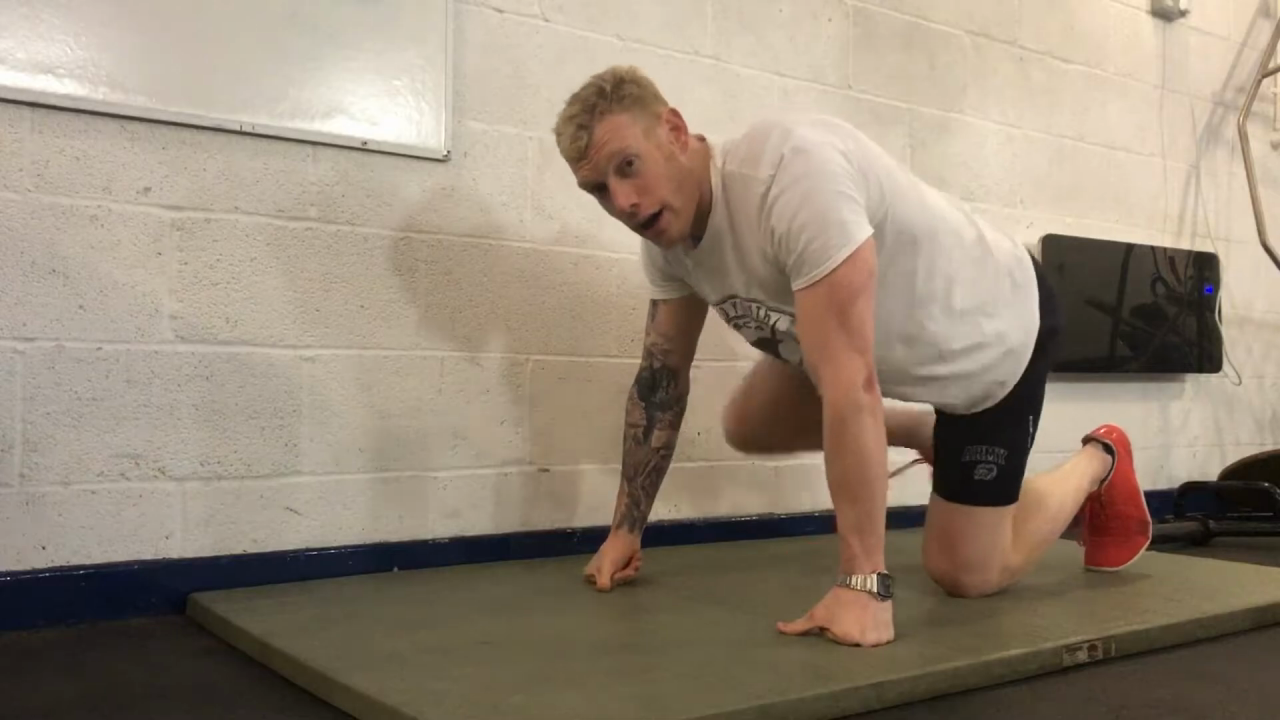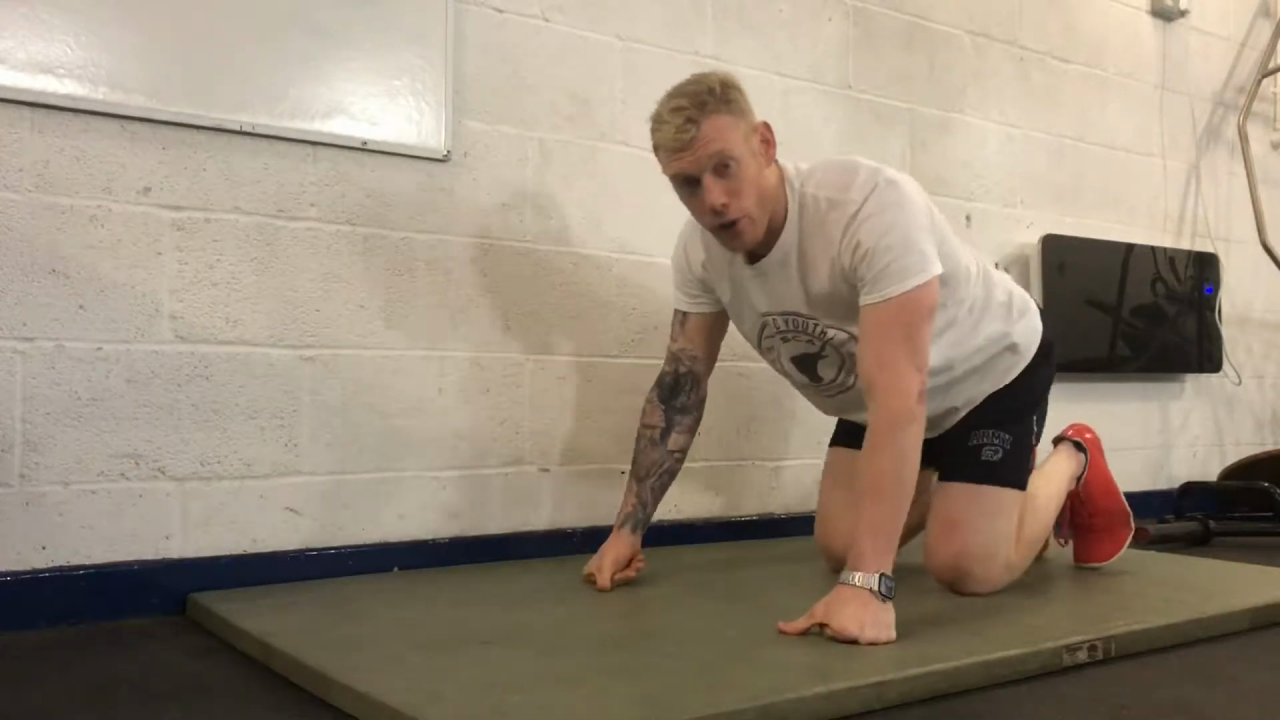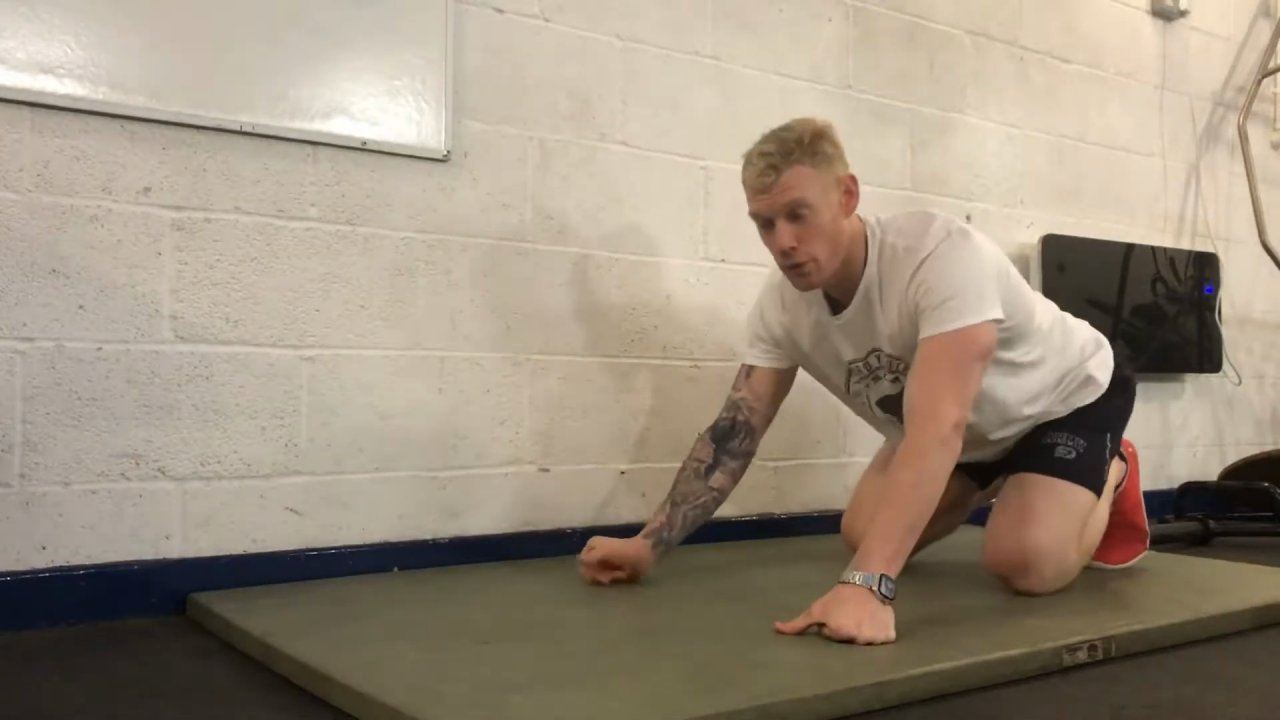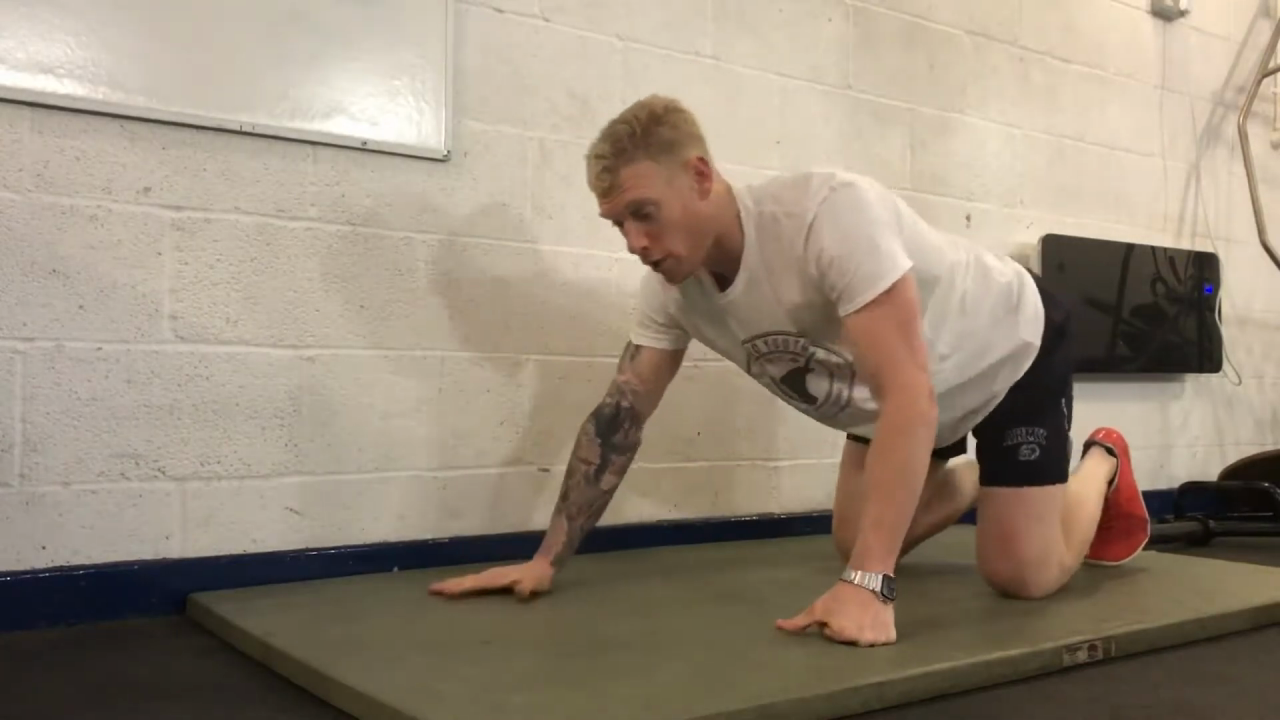
dt=0.5s
person 1, frame 1
left shoulder: (792, 172)
right shoulder: (668, 227)
left elbow: (851, 384)
right elbow: (661, 376)
left wrist: (864, 584)
right wrist: (626, 528)
left hip: (989, 325)
right hip: (901, 322)
left knee: (965, 574)
right knee: (747, 428)
left ankle: (1097, 463)
right ankle: (931, 435)
person 1, frame 2
left shoulder: (870, 206)
right shoulder: (699, 253)
left elbow: (901, 399)
right elbow: (681, 385)
left wrist: (868, 582)
right wrist: (628, 527)
left hip: (991, 366)
left knee: (969, 567)
right knee: (841, 547)
left ankle: (1069, 464)
right ankle: (952, 481)
person 1, frame 3
left shoulder: (944, 255)
right shoulder: (782, 305)
left elbow: (938, 427)
right elbow: (735, 431)
left wrist: (867, 585)
right wrist: (648, 544)
left hip: (1071, 395)
right hip: (969, 432)
left knee: (1026, 563)
right knee: (866, 538)
left ankle: (1109, 478)
right ankle: (994, 484)
person 1, frame 4
left shoulder: (827, 217)
right shoulder: (672, 286)
left elbow: (909, 398)
right elbow: (619, 417)
left wrist: (866, 584)
right wrist: (547, 560)
left hip: (1008, 344)
right hip: (892, 389)
left knee: (1022, 573)
right knee: (860, 542)
left ankle: (1100, 465)
right ankle: (993, 476)
